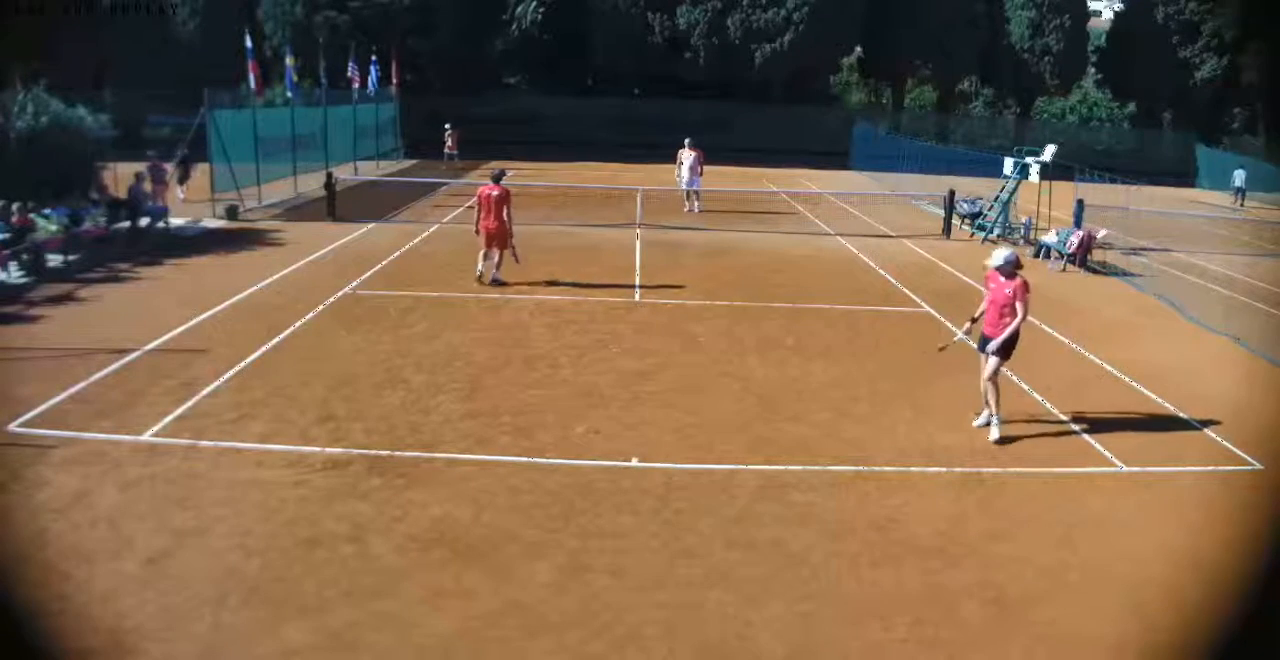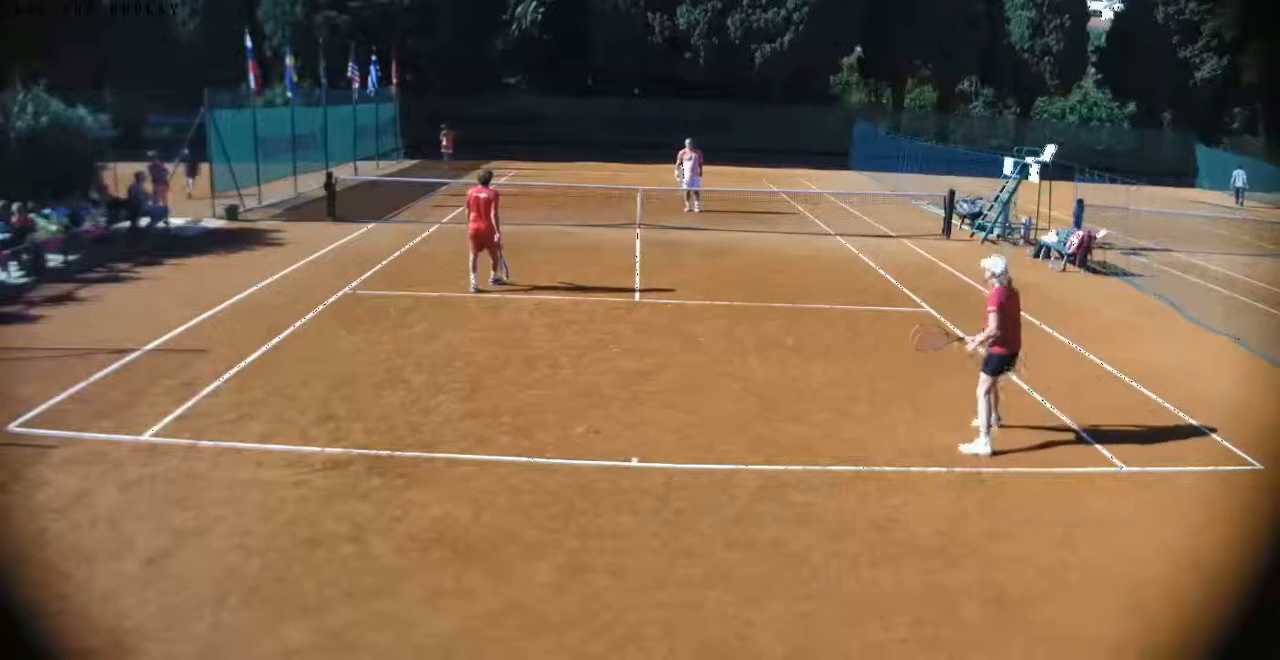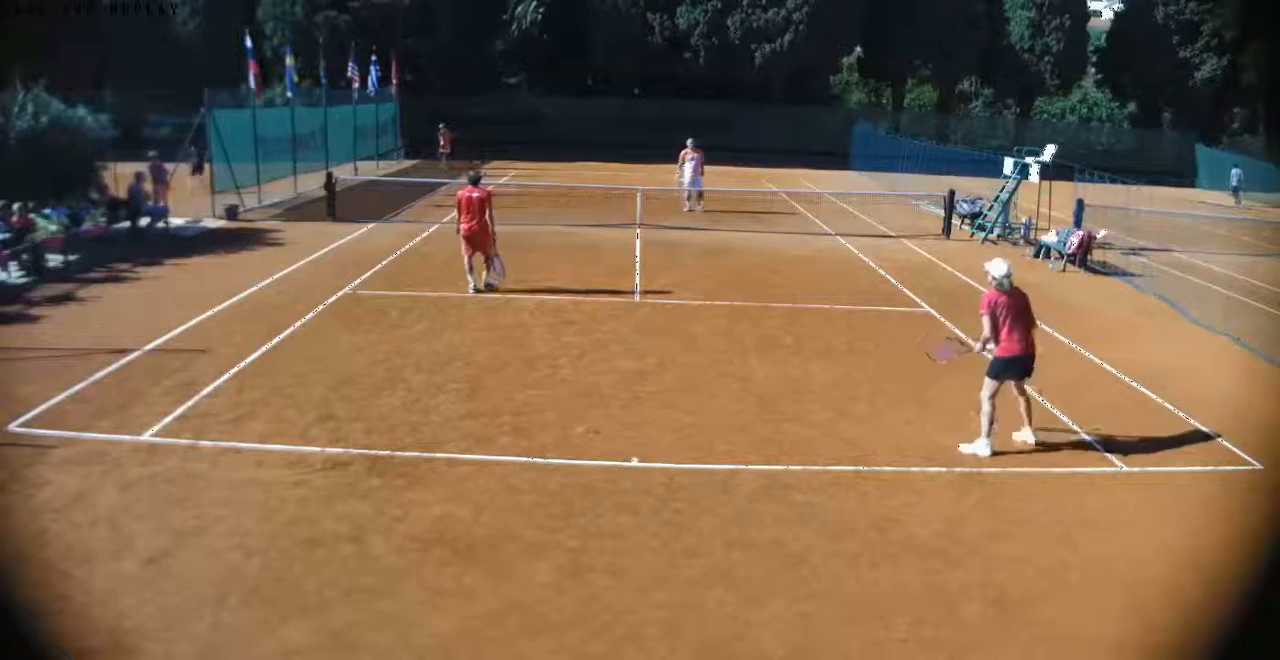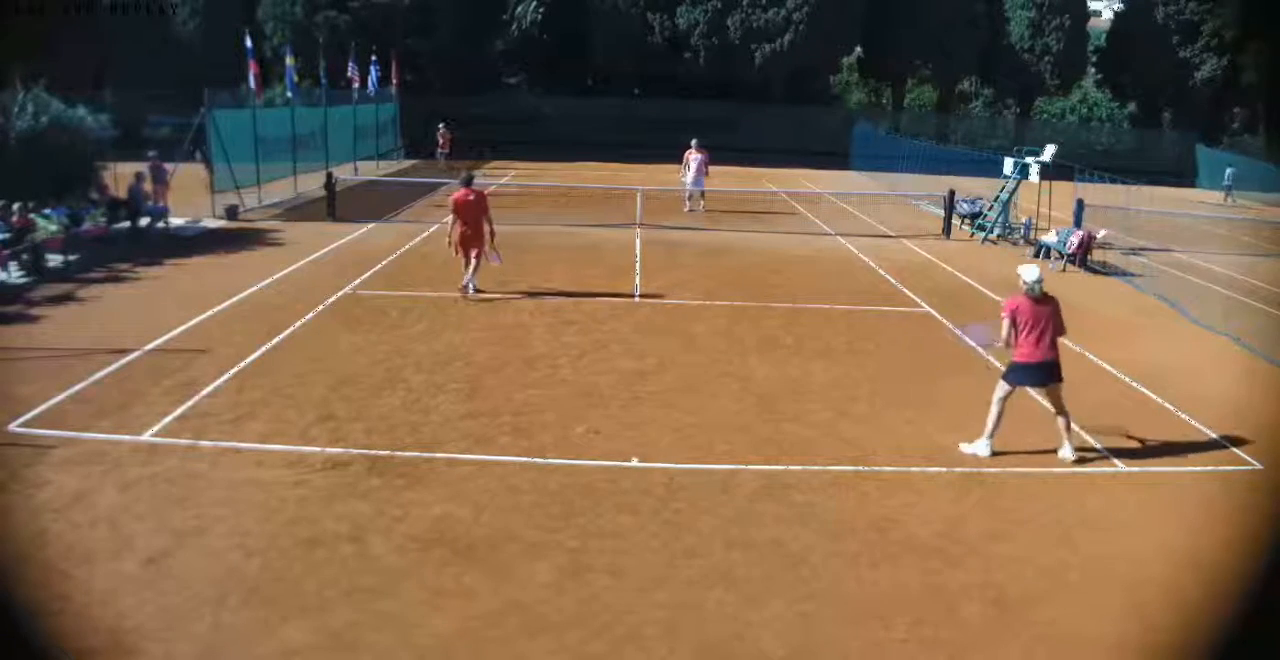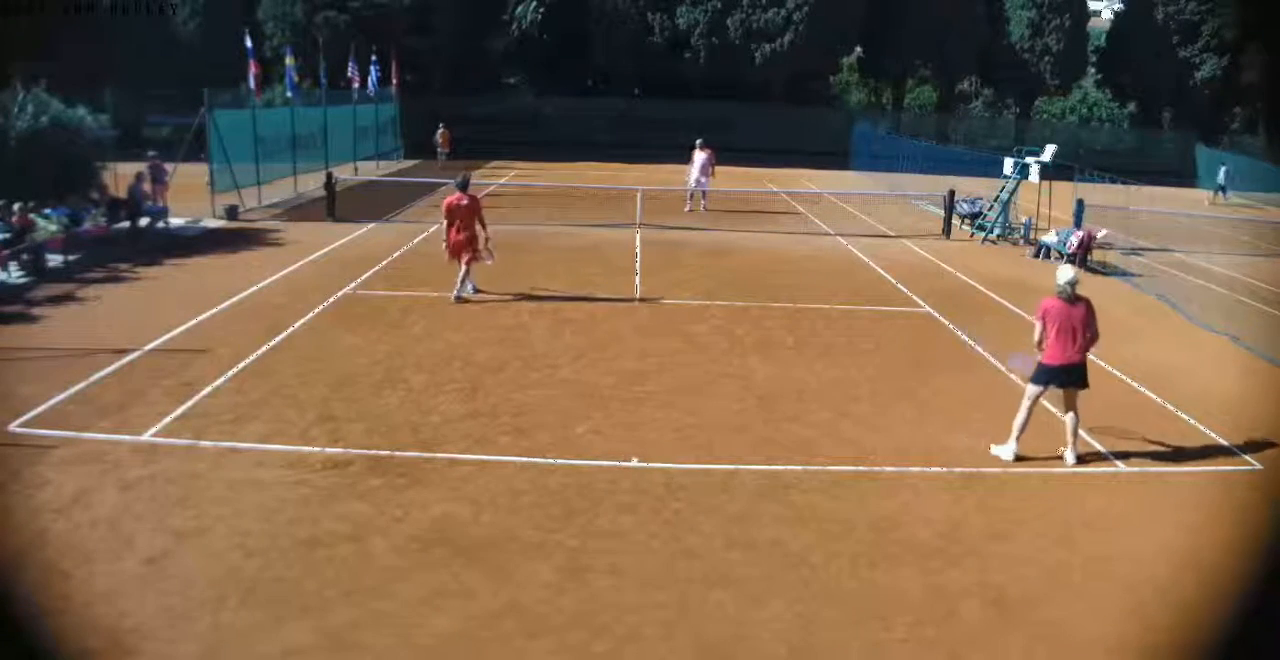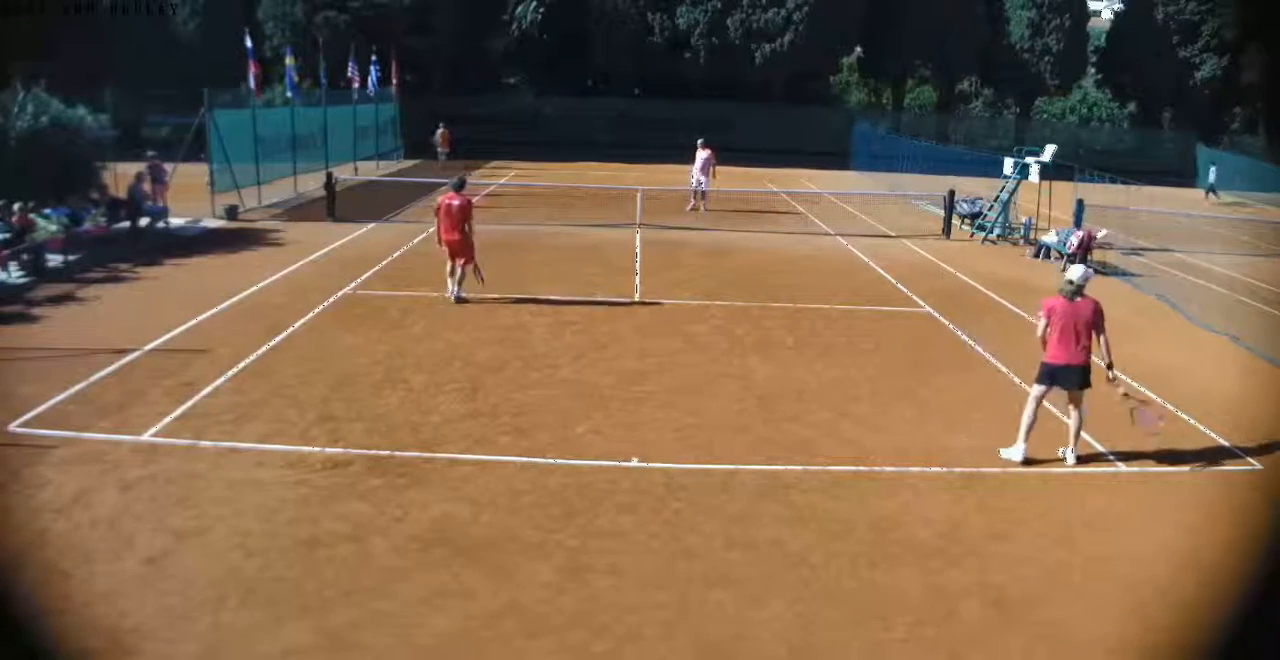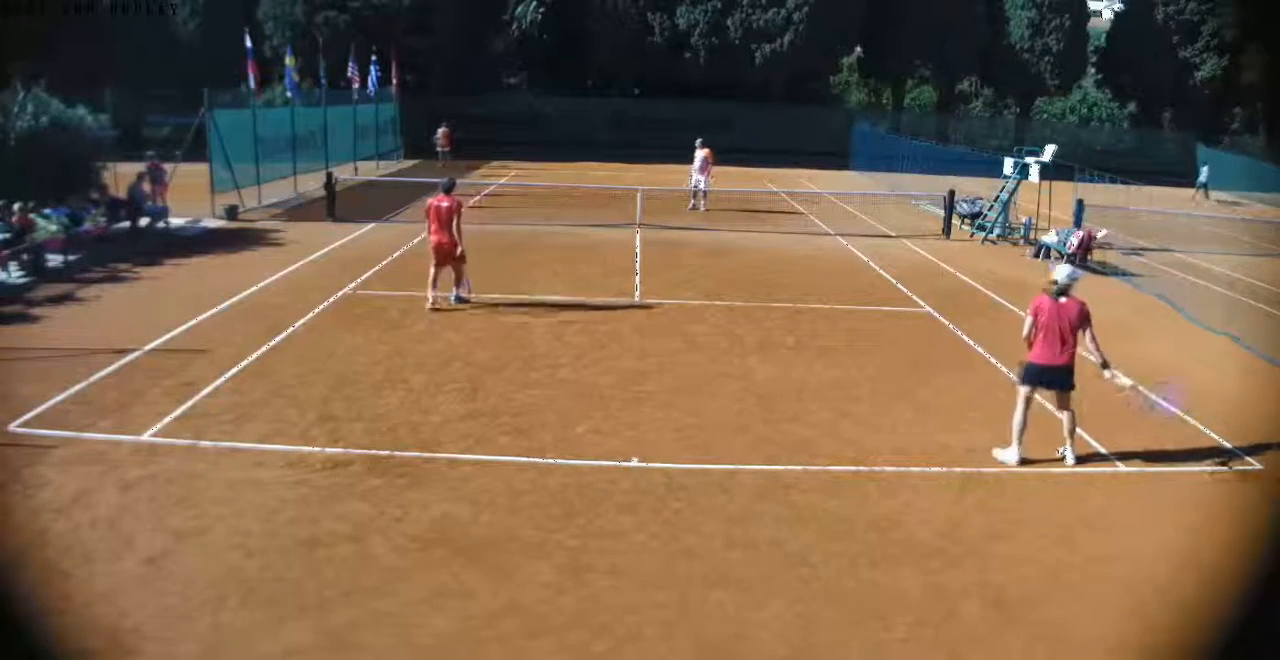
dt=0.3s
person 1, frame 1
left shoulder: (1019, 284)
right shoulder: (991, 277)
left elbow: (1021, 317)
left wrist: (1000, 339)
right wrist: (972, 321)
left hip: (1005, 337)
right hip: (988, 333)
left knee: (988, 376)
right knee: (985, 375)
left ankle: (995, 421)
right ankle: (989, 412)
person 1, frame 2
left shoulder: (996, 294)
right shoulder: (1010, 291)
left elbow: (993, 329)
left wrist: (976, 343)
right wrist: (981, 337)
left hip: (1001, 350)
right hip: (1012, 347)
left knee: (982, 392)
right knee: (989, 383)
left ankle: (983, 441)
right ankle: (993, 417)
person 1, frame 3
left shoulder: (989, 298)
right shoulder: (1020, 295)
left elbow: (987, 334)
right elbow: (1032, 324)
left wrist: (980, 344)
left hip: (1006, 354)
right hip: (1027, 352)
left knee: (987, 396)
right knee: (1020, 391)
left ankle: (984, 443)
right ankle: (1028, 431)
person 1, frame 4
left shoulder: (1013, 303)
right shoulder: (1051, 302)
left elbow: (1005, 337)
right elbow: (1061, 332)
left wrist: (1005, 342)
left hip: (1024, 361)
right hip: (1049, 360)
left knee: (998, 399)
right knee: (1058, 404)
left ankle: (984, 444)
right ankle: (1067, 448)
person 1, frame 5
left shoulder: (1046, 304)
right shoulder: (1085, 305)
left elbow: (1037, 338)
right elbow: (1094, 336)
left wrist: (1042, 352)
left hip: (1051, 363)
right hip: (1076, 364)
left knee: (1028, 402)
right knee: (1071, 407)
left ankle: (1011, 447)
right ankle: (1070, 451)
person 1, frame 6
left shoulder: (1051, 302)
right shoulder: (1093, 306)
left elbow: (1040, 334)
right elbow: (1102, 338)
right wrist: (1109, 366)
left hip: (1053, 361)
right hip: (1079, 364)
left knee: (1033, 402)
right knee: (1075, 408)
left ankle: (1019, 448)
right ankle: (1071, 452)
person 1, frame 7
left shoulder: (1039, 301)
right shoulder: (1080, 307)
left elbow: (1025, 334)
right elbow: (1090, 339)
right wrist: (1104, 365)
left hip: (1037, 362)
right hip: (1063, 366)
left knee: (1022, 405)
right knee: (1065, 409)
left ankle: (1014, 451)
right ankle: (1069, 452)
